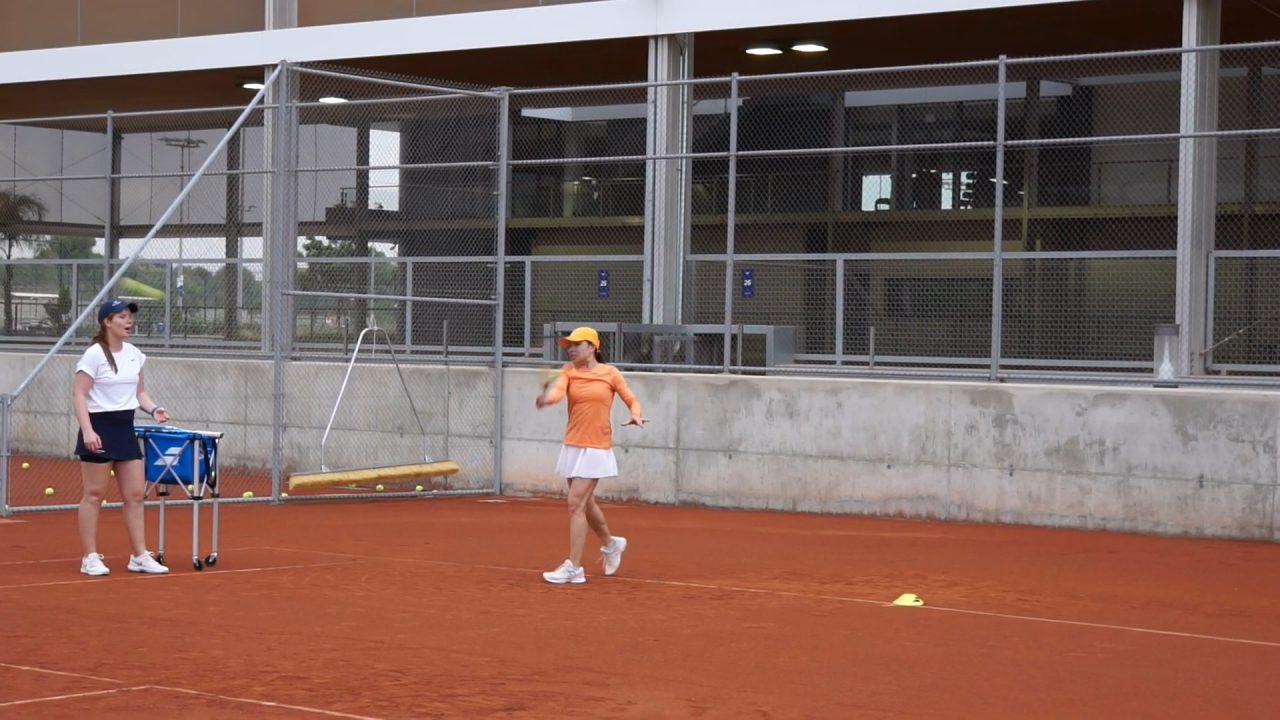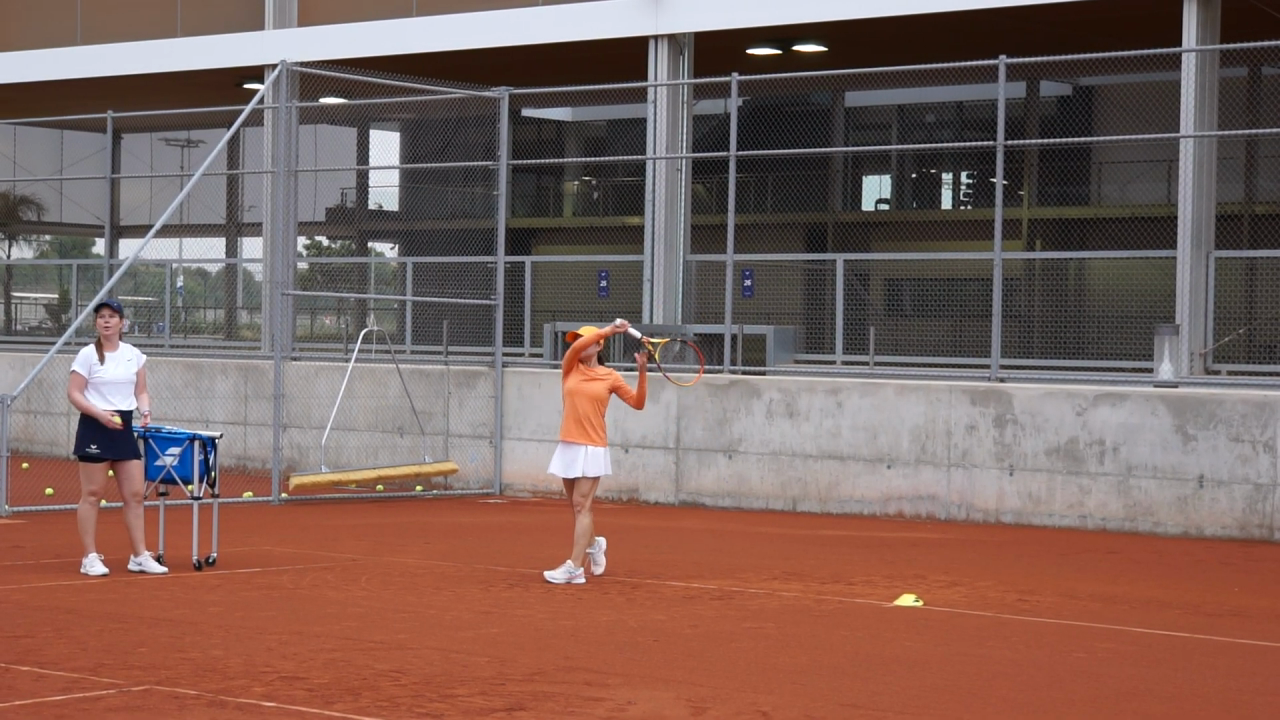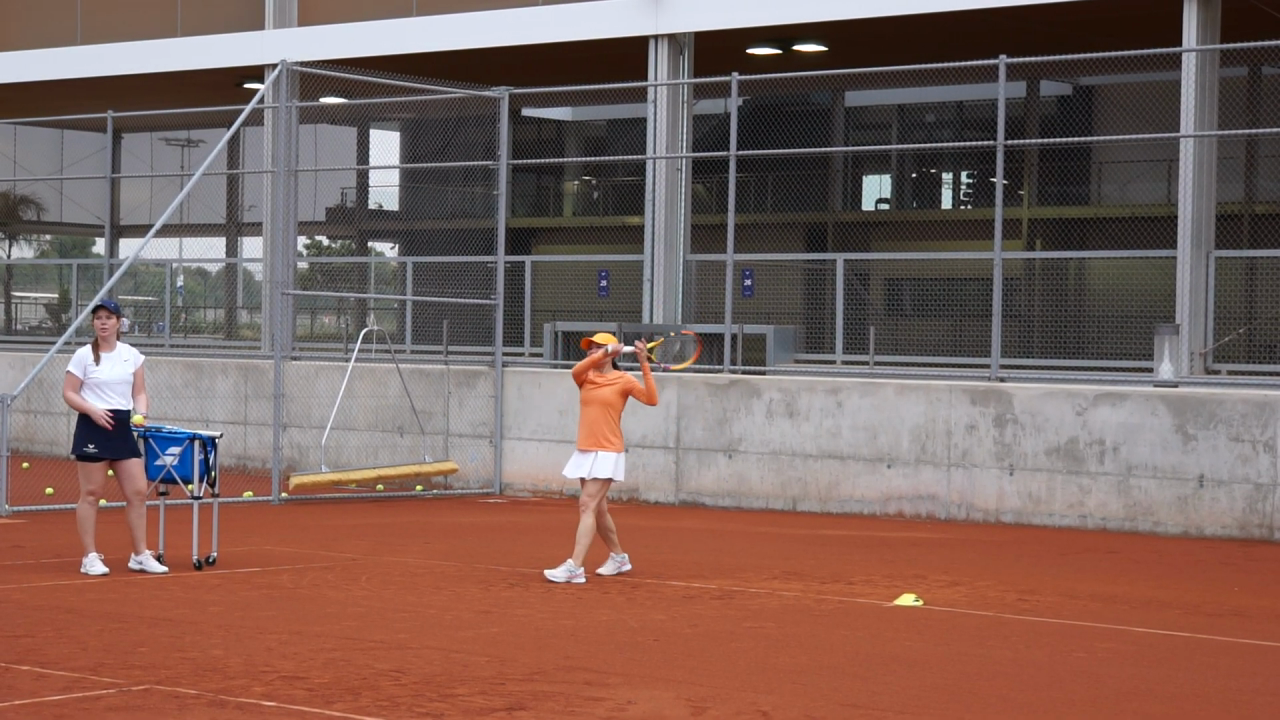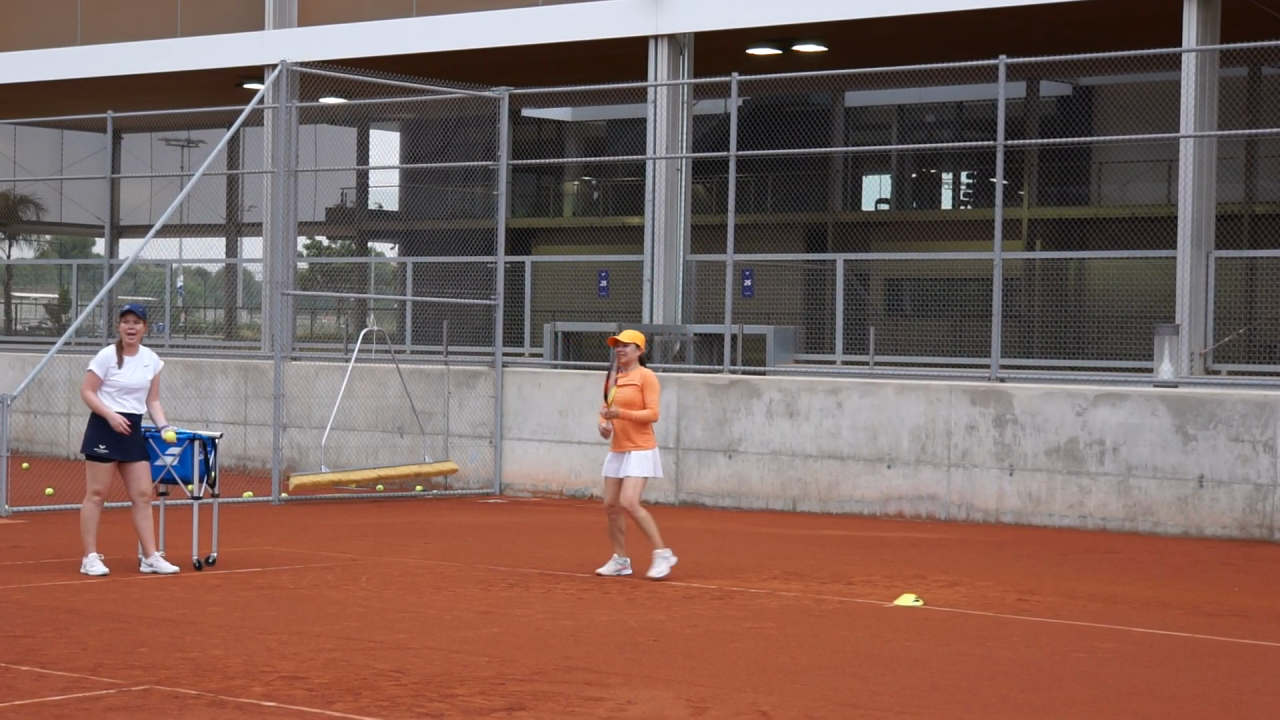
dt=0.4s
person 1, frame 1
left shoulder: (135, 354)
right shoulder: (94, 354)
right elbow: (79, 395)
left wrist: (154, 409)
right wrist: (87, 430)
left hip: (125, 429)
right hip: (100, 429)
left knee: (135, 494)
right knee: (94, 494)
left ankle: (140, 556)
right ankle: (90, 557)
person 1, frame 2
left shoulder: (134, 355)
right shoulder: (88, 354)
left elbow: (141, 392)
right elbow: (74, 393)
left wrist: (145, 412)
right wrist: (100, 413)
left hip: (124, 429)
right hip: (96, 428)
left knee: (135, 494)
right knee: (93, 494)
left ankle: (140, 557)
right ankle: (90, 558)
person 1, frame 3
left shoulder: (132, 355)
right shoulder: (83, 355)
left elbow: (139, 393)
right elbow: (68, 393)
left wrist: (141, 414)
right wrist: (92, 410)
left hip: (122, 429)
right hip: (92, 428)
left knee: (138, 492)
right knee: (91, 494)
left ankle: (140, 555)
right ankle: (90, 557)
person 1, frame 4
left shoulder: (152, 360)
right shoulder: (106, 356)
right elbow: (87, 392)
left wrist: (163, 426)
right wrist: (110, 415)
left hip: (133, 431)
right hip: (105, 429)
left knee: (143, 495)
right knee: (96, 494)
left ankle: (150, 557)
right ankle: (90, 557)
person 2, frame 1
left shoulder: (611, 374)
right shoulder: (568, 372)
left elbow: (632, 401)
right elbow: (557, 393)
left wrist: (636, 415)
right wrist: (546, 399)
left hip: (596, 449)
right hip: (572, 448)
left knee: (576, 503)
right knee: (584, 503)
left ankle: (574, 567)
right ankle: (610, 544)
person 2, frame 2
left shoulder: (611, 377)
right shoulder: (570, 368)
left elbow: (637, 403)
right elbow: (576, 348)
left wrist: (642, 372)
right wrist: (608, 329)
left hip: (592, 448)
right hip: (568, 446)
left knee: (581, 506)
right knee: (578, 505)
left ankle: (574, 568)
right ankle: (593, 544)
person 2, frame 3
left shoulder: (623, 380)
right shoulder: (585, 377)
left elbow: (652, 399)
right elbow: (576, 370)
left wrist: (644, 364)
right wrist: (604, 353)
left hip: (607, 453)
right hip: (585, 451)
left knee: (587, 506)
right knee: (597, 508)
left ankle: (574, 567)
right ankle: (618, 557)
person 2, frame 4
left shoulder: (647, 377)
right shoulder: (614, 379)
left elbow: (654, 415)
right elbow: (605, 410)
left wrist: (621, 413)
right wrist: (604, 423)
left hip: (641, 451)
right hip: (617, 451)
left knee: (629, 504)
right knee: (611, 505)
left ankle: (662, 553)
right ankle: (620, 559)
